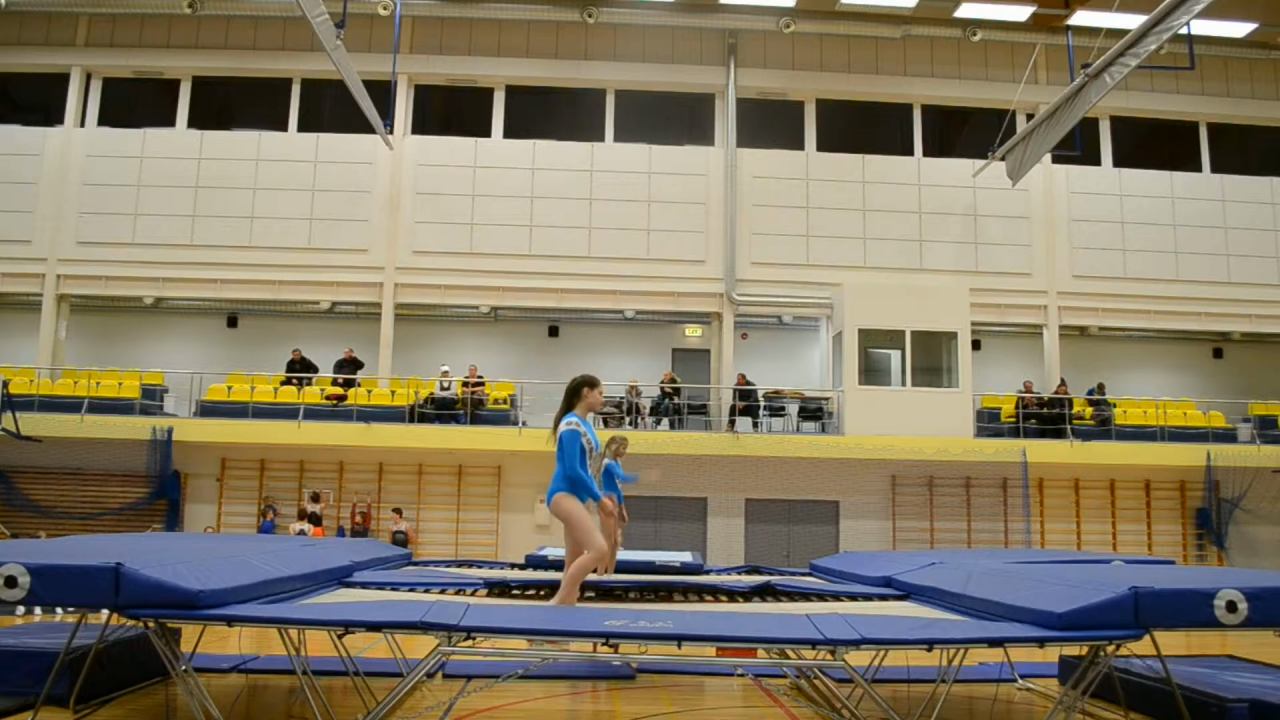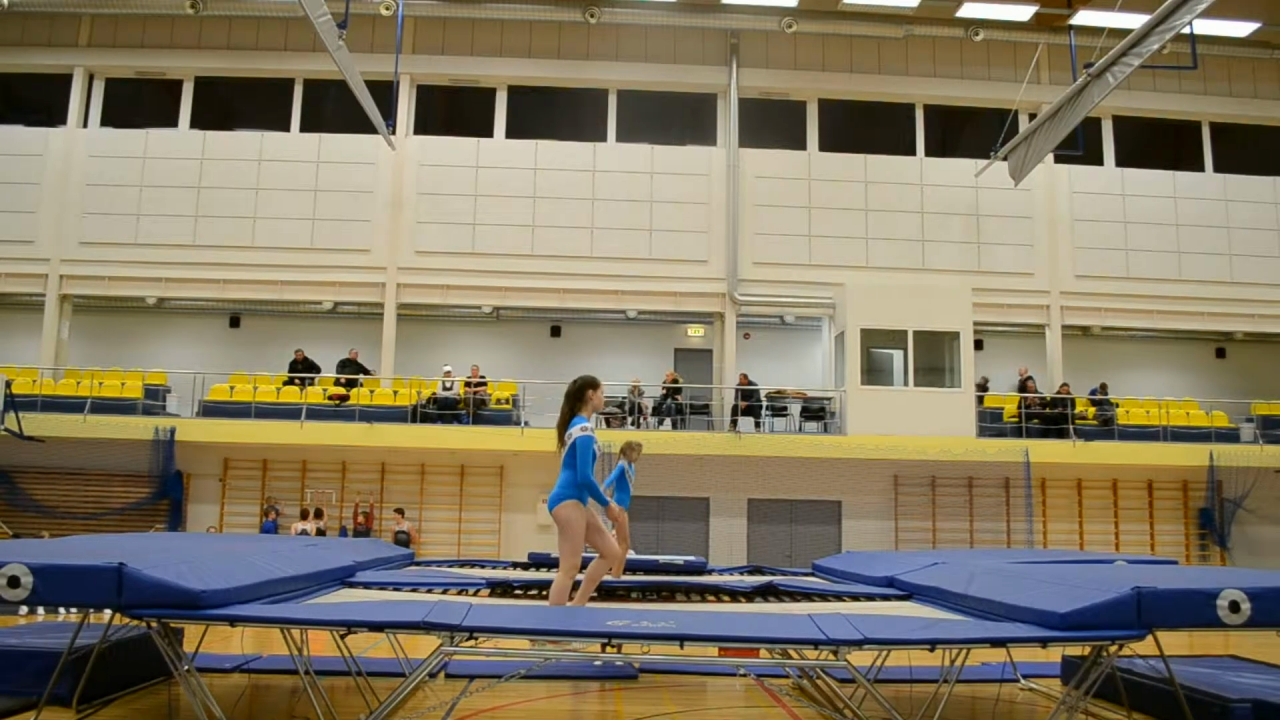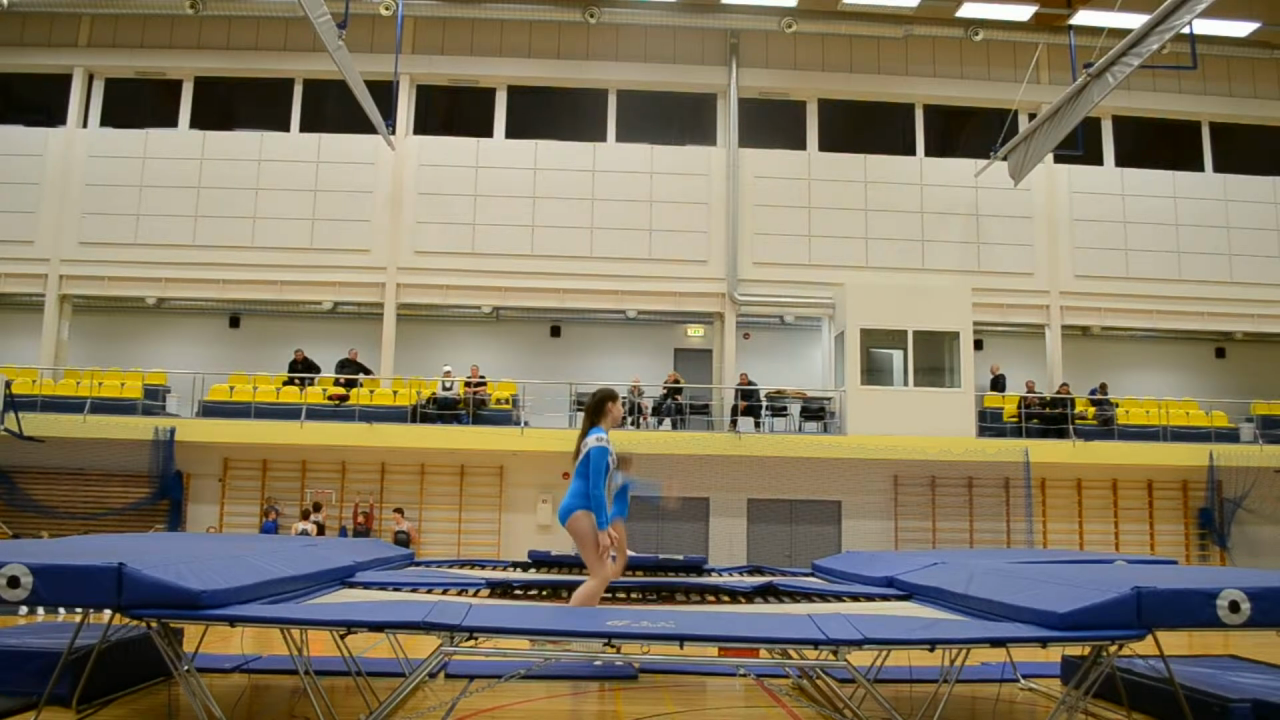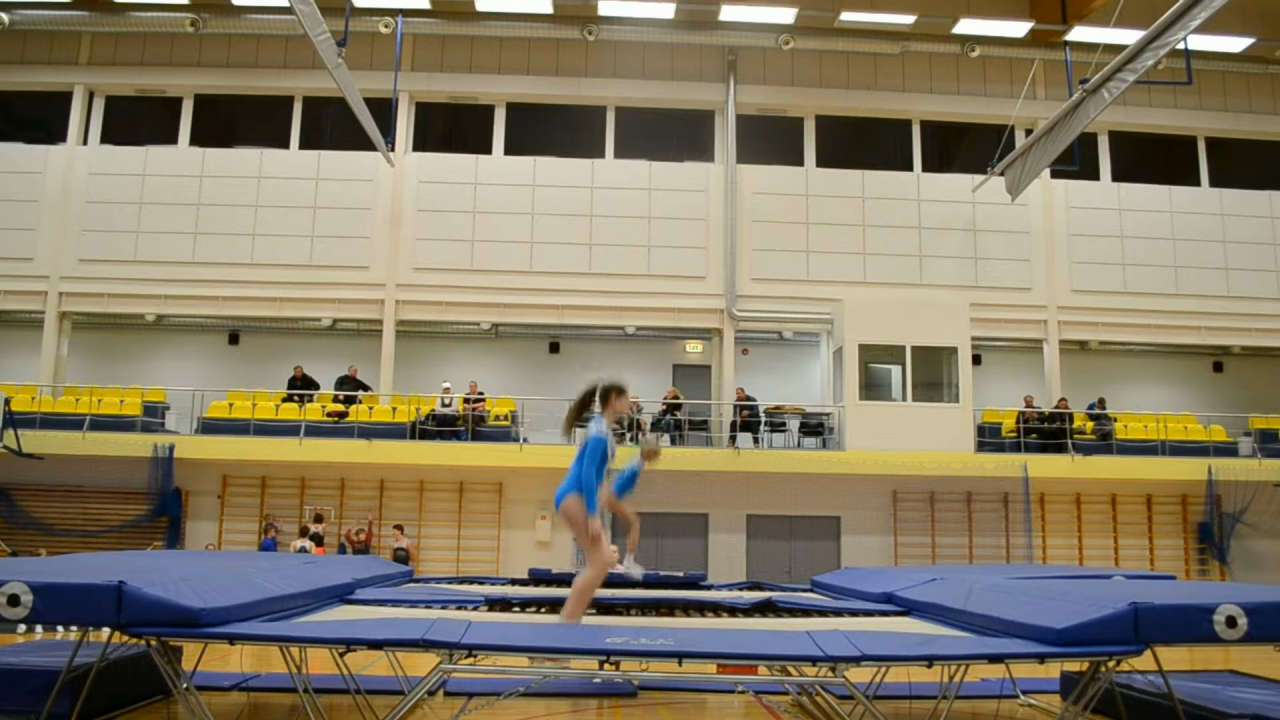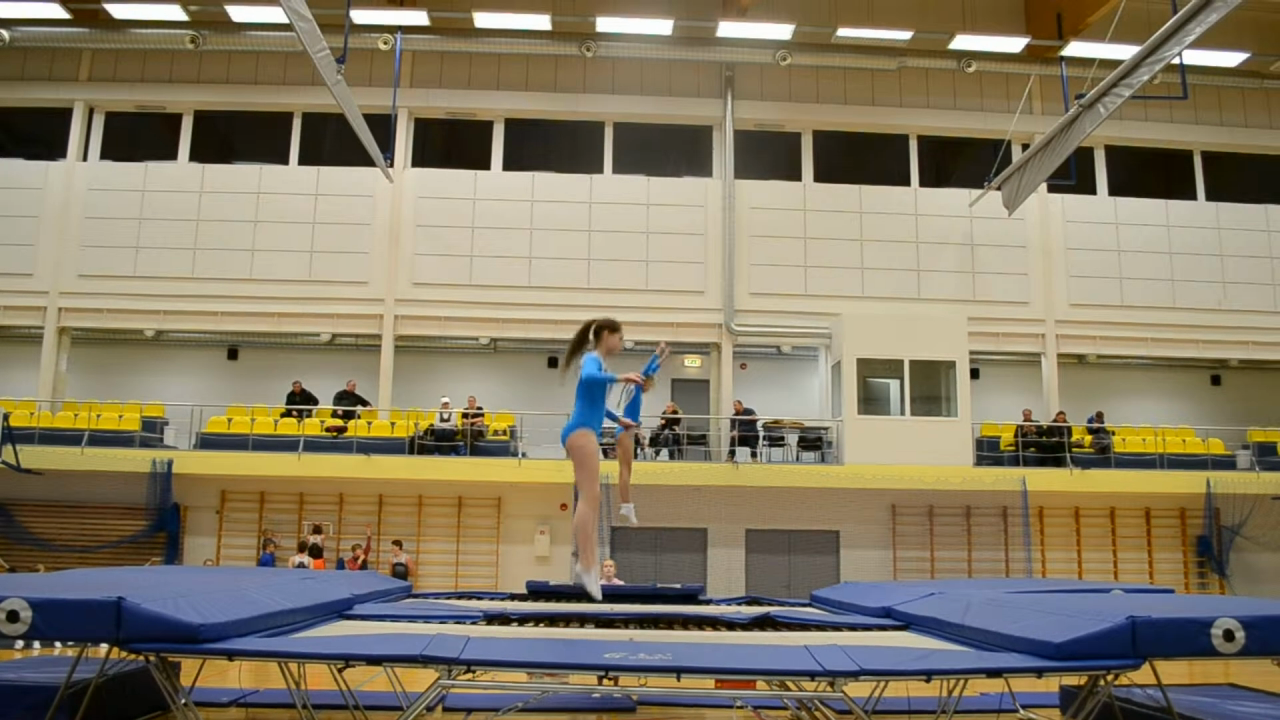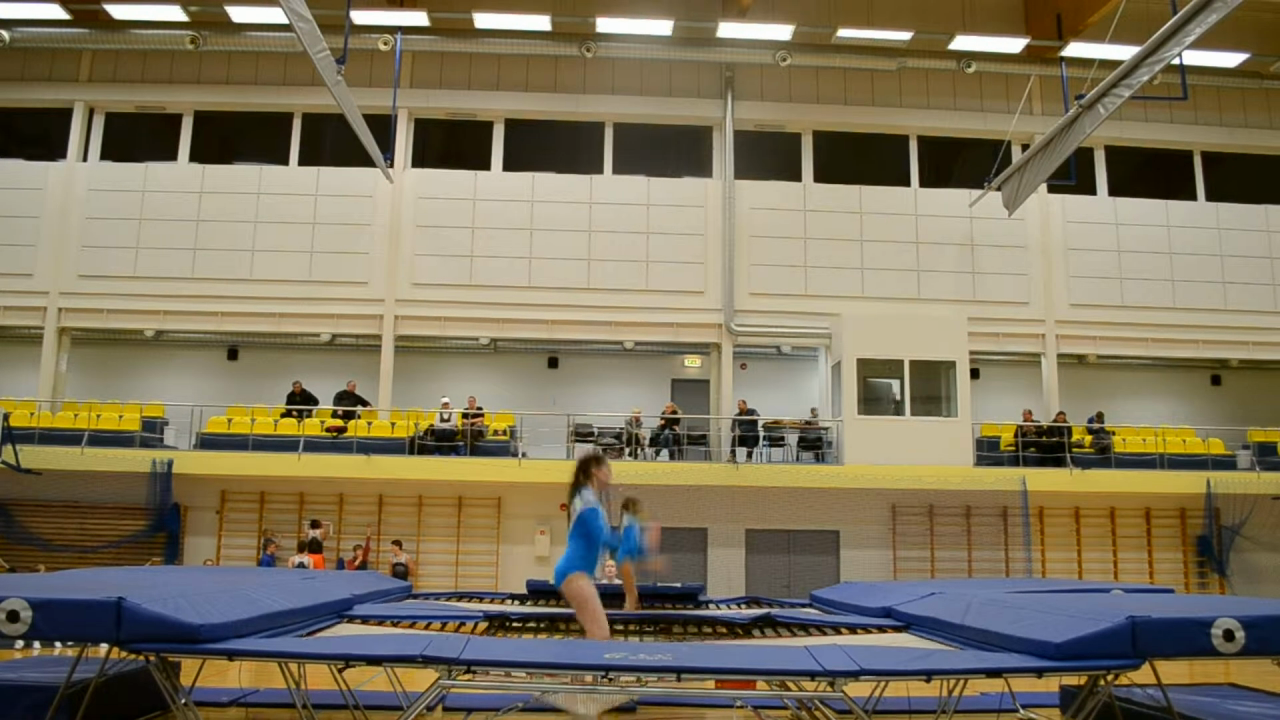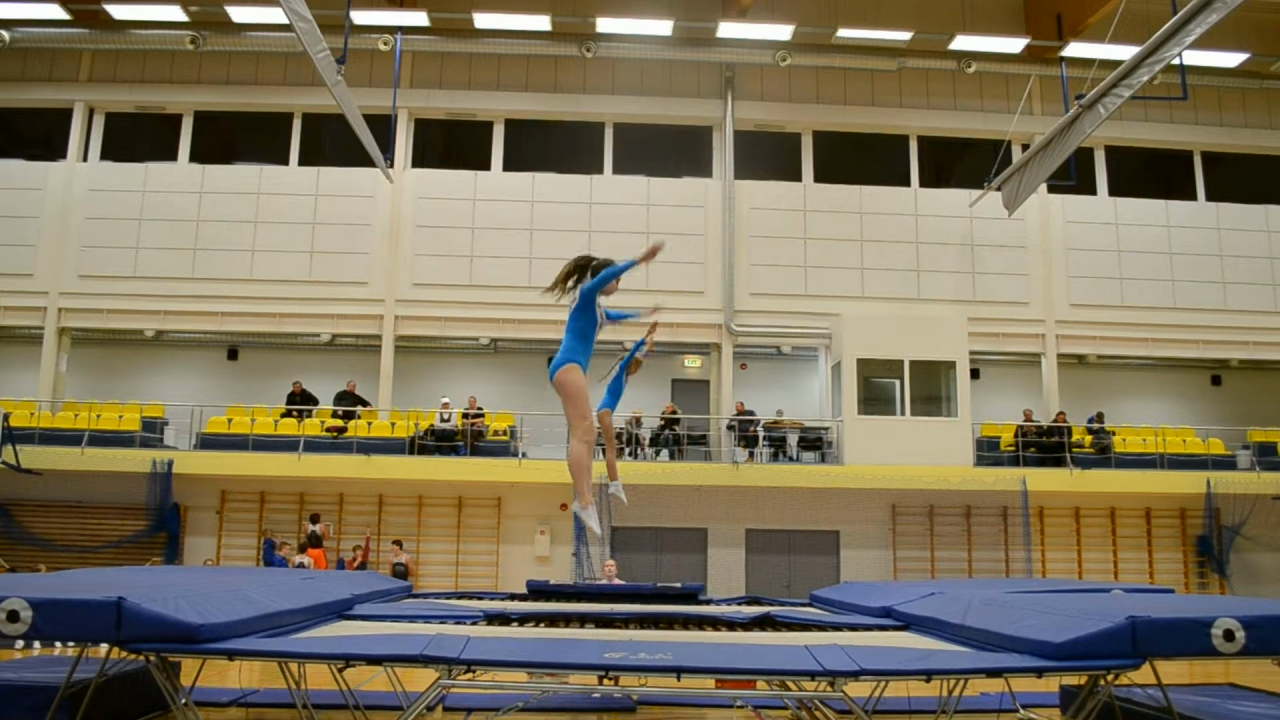
dt=0.7s
person 1, frame 1
left shoulder: (586, 425)
right shoulder: (571, 424)
right elbow: (572, 470)
left wrist: (598, 494)
right wrist: (599, 499)
left hip: (577, 496)
right hip: (563, 494)
left knee: (574, 563)
right knee: (599, 550)
right ankle: (559, 600)
person 1, frame 2
left shoulder: (577, 425)
right shoulder: (584, 428)
right elbow: (584, 477)
left wrist: (602, 500)
right wrist: (607, 504)
left hip: (574, 501)
right hip: (568, 501)
left knee: (612, 553)
right knee: (569, 568)
left ankle: (577, 606)
person 1, frame 3
left shoulder: (597, 437)
right shoulder: (599, 439)
right elbow: (595, 488)
left wrist: (608, 526)
right wrist: (602, 530)
left hip: (581, 510)
right hip: (579, 510)
left knee: (604, 575)
right knee: (601, 576)
person 1, frame 4
left shoulder: (600, 428)
right shoulder: (600, 430)
right elbow: (587, 473)
right wrist: (593, 515)
left hip: (579, 496)
right hip: (573, 496)
left knee: (600, 562)
right knee: (599, 562)
left ankle: (570, 620)
right ankle: (566, 622)
person 1, frame 5
left shoulder: (596, 362)
right shoulder: (592, 359)
right elbow: (587, 377)
left wrist: (618, 419)
right wrist: (619, 377)
left hip: (583, 432)
right hip: (581, 432)
left knee: (590, 500)
right knee: (589, 498)
left ankle: (587, 563)
right ankle: (587, 563)
person 1, frame 6
left shoulder: (589, 502)
right shoulder: (589, 505)
left elbow: (608, 539)
right elbow: (610, 540)
left hip: (577, 572)
right hip: (573, 572)
left knee: (599, 635)
right knee: (600, 633)
person 1, frame 7
left shoulder: (594, 304)
right shoulder: (586, 291)
left elbow: (616, 316)
right elbow: (606, 274)
right wrist: (639, 258)
left hip: (572, 367)
right hip: (568, 366)
left knee: (585, 436)
right knee: (582, 435)
left ankle: (586, 501)
right ankle: (584, 501)
